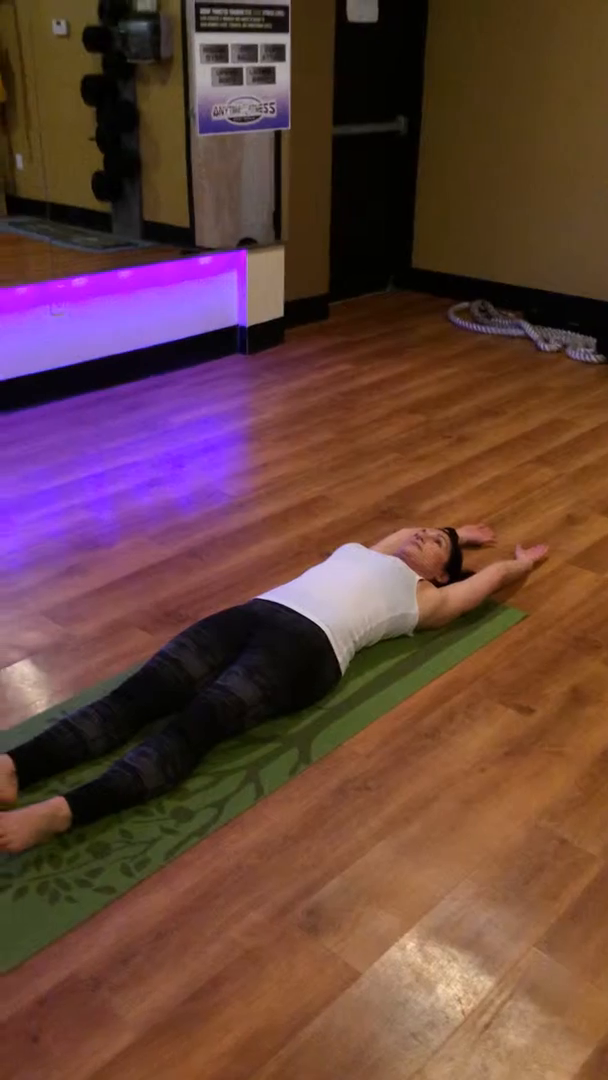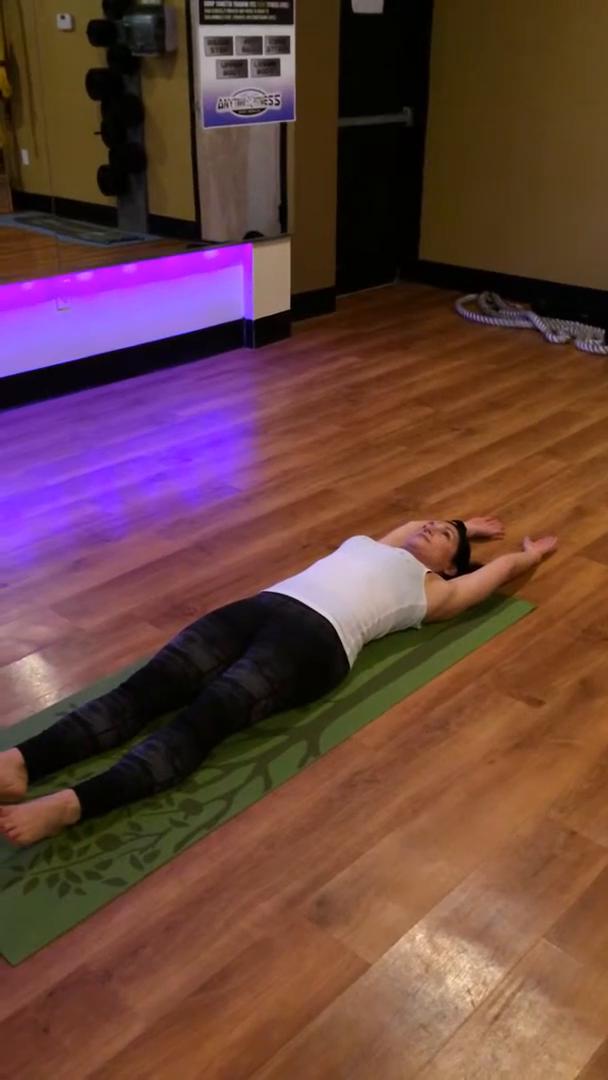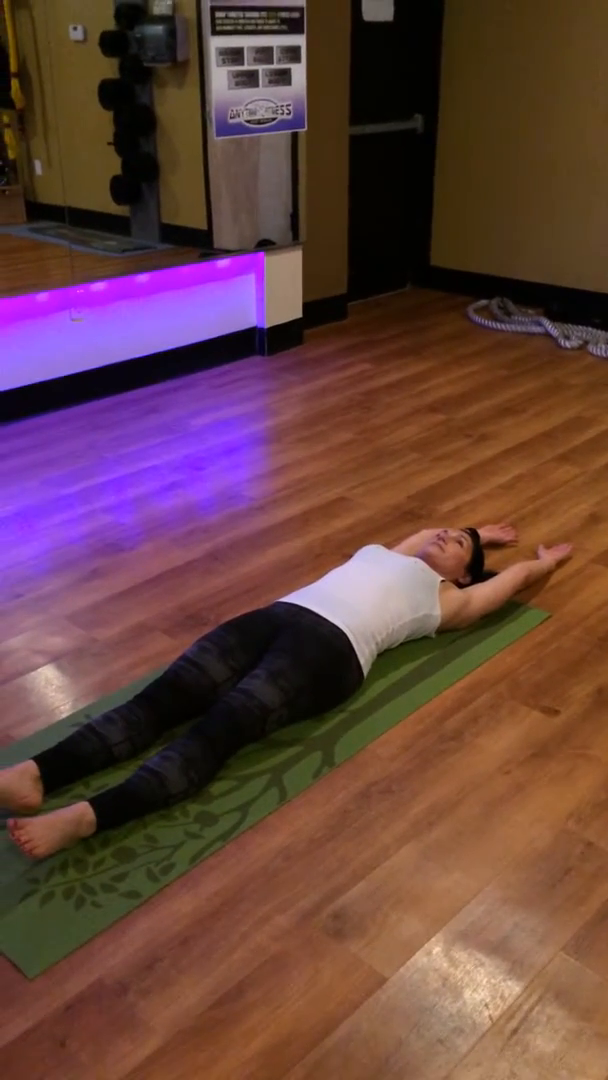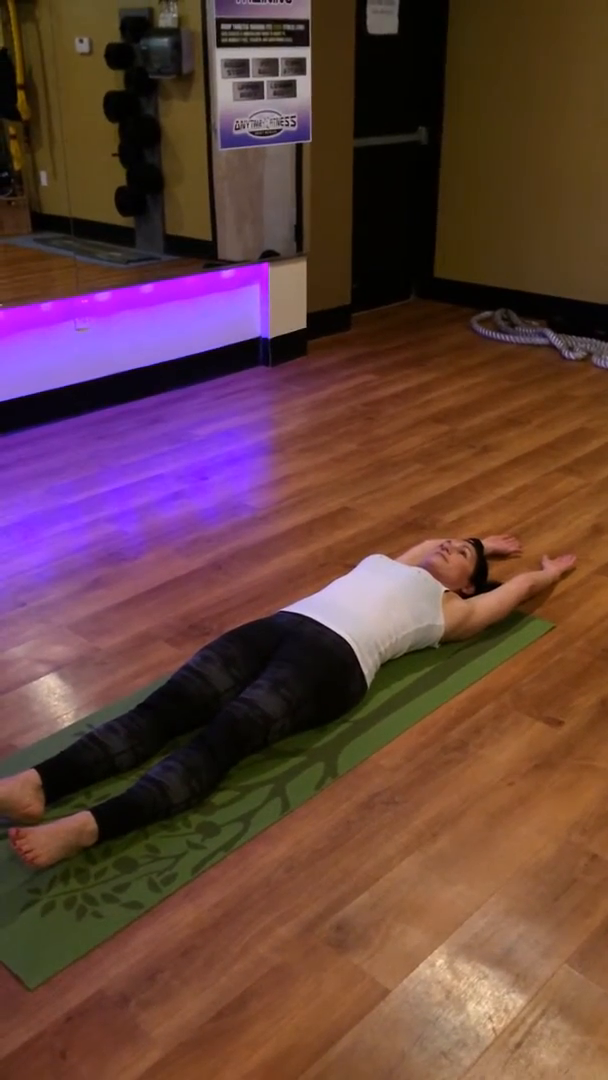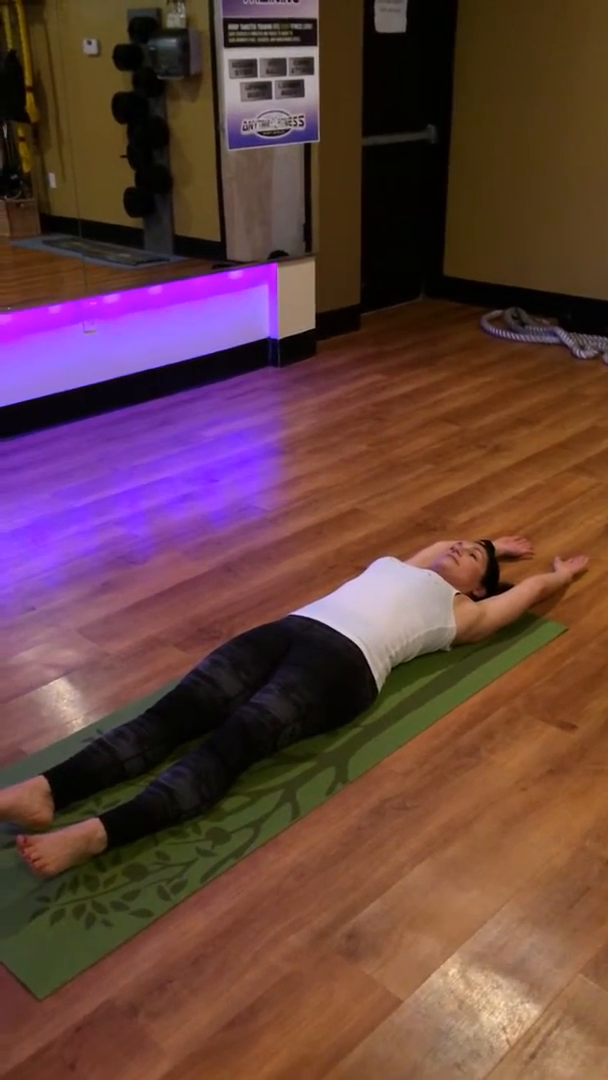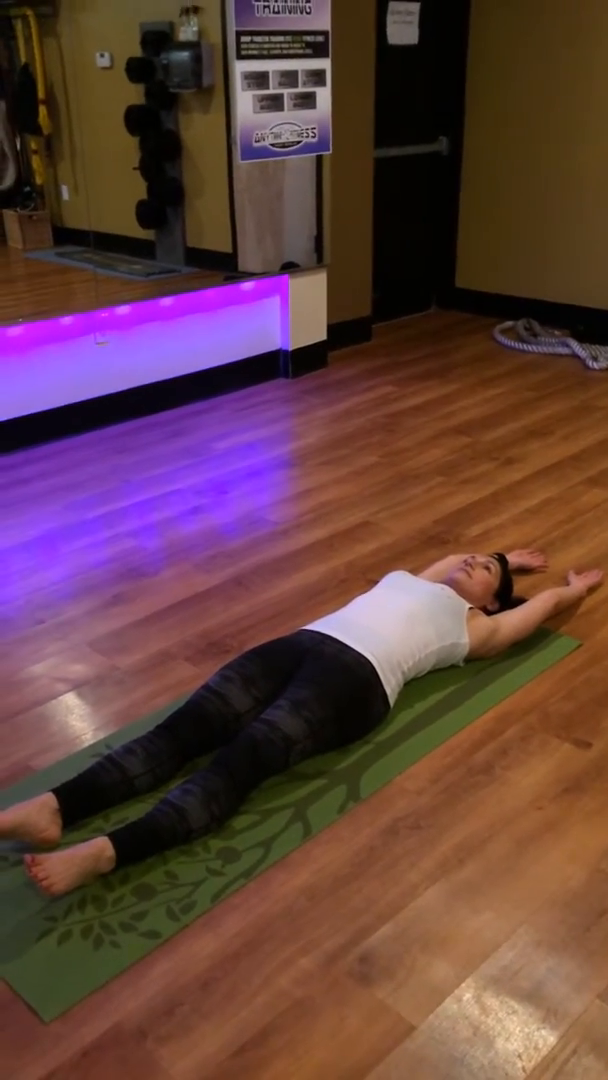
dt=0.7s
person 1, frame 1
left shoulder: (425, 597)
right shoulder: (362, 550)
left elbow: (493, 575)
right elbow: (409, 534)
left wrist: (526, 559)
right wrist: (458, 530)
left hip: (309, 644)
right hip: (256, 613)
left knee: (195, 722)
right knee: (140, 693)
left ankle: (63, 811)
person 1, frame 2
left shoulder: (434, 589)
right shoulder: (370, 543)
left elbow: (503, 568)
right elbow: (419, 525)
left wrist: (535, 551)
right wrist: (465, 524)
left hip: (318, 637)
right hip: (265, 605)
left knee: (203, 716)
right knee: (149, 686)
left ankle: (72, 804)
person 1, frame 3
left shoulder: (447, 598)
right shoulder: (386, 553)
left elbow: (517, 576)
right elbow: (431, 532)
left wrist: (549, 559)
right wrist: (480, 532)
left hip: (332, 648)
right hip: (279, 616)
left knee: (219, 727)
right knee: (165, 696)
left ankle: (85, 817)
person 1, frame 4
left shoulder: (451, 609)
right shoulder: (389, 563)
left elbow: (520, 587)
right elbow: (434, 542)
left wrist: (551, 570)
right wrist: (479, 542)
left hip: (335, 658)
right hip: (282, 625)
left knee: (222, 736)
right knee: (168, 706)
left ankle: (88, 826)
person 1, frame 5
left shoulder: (461, 612)
right shoulder: (398, 565)
left elbow: (532, 588)
right elbow: (443, 546)
left wrist: (564, 572)
right wrist: (492, 543)
left hip: (346, 662)
right hip: (292, 629)
left knee: (232, 740)
right knee: (178, 710)
left ankle: (97, 833)
person 1, frame 6
left shoulder: (476, 626)
right shoulder: (410, 579)
left elbow: (547, 602)
right elbow: (454, 559)
left wrist: (580, 585)
right wrist: (506, 556)
left hip: (359, 677)
right hip: (304, 644)
left knee: (241, 758)
right knee: (187, 727)
left ankle: (106, 852)
right ankle: (55, 806)
